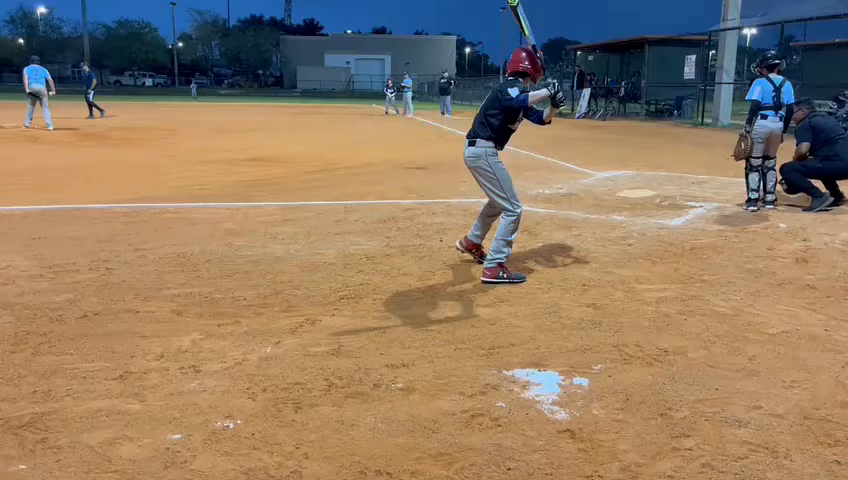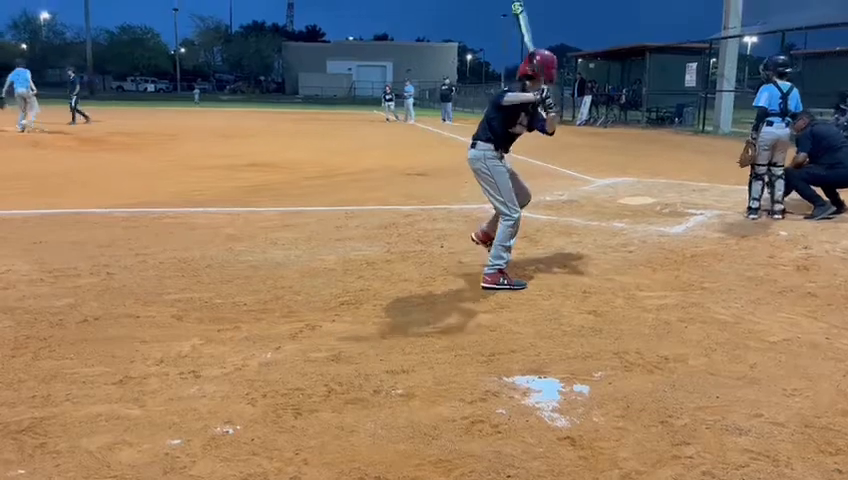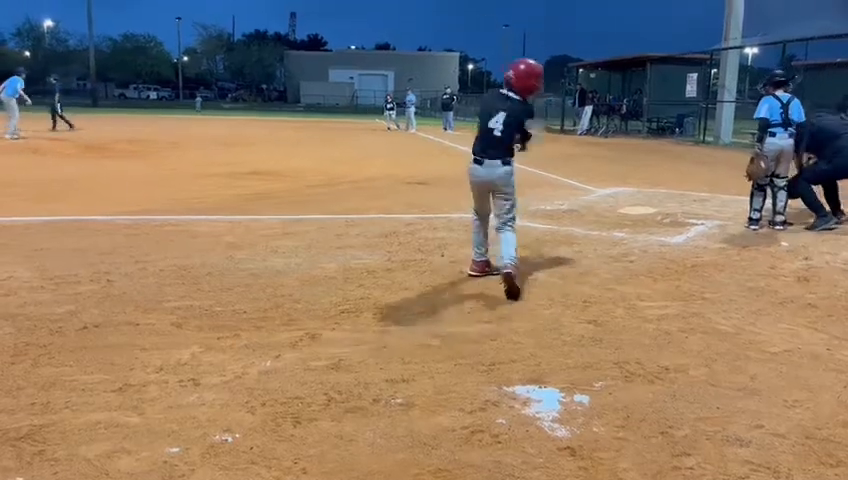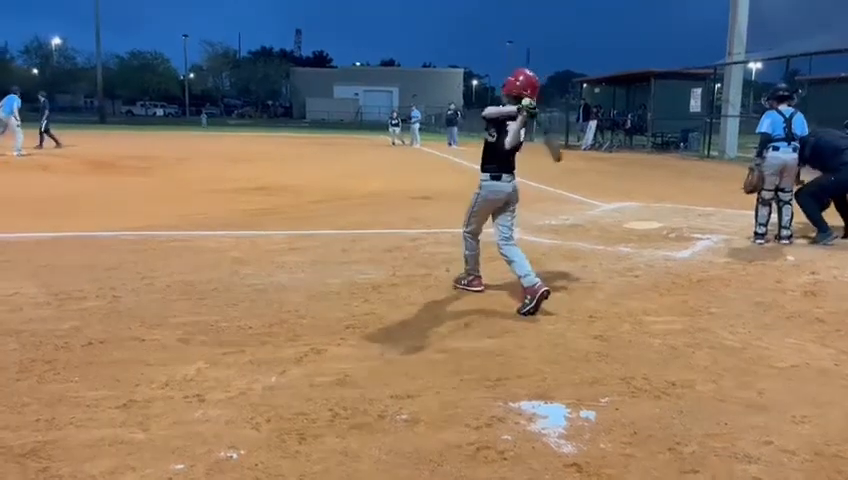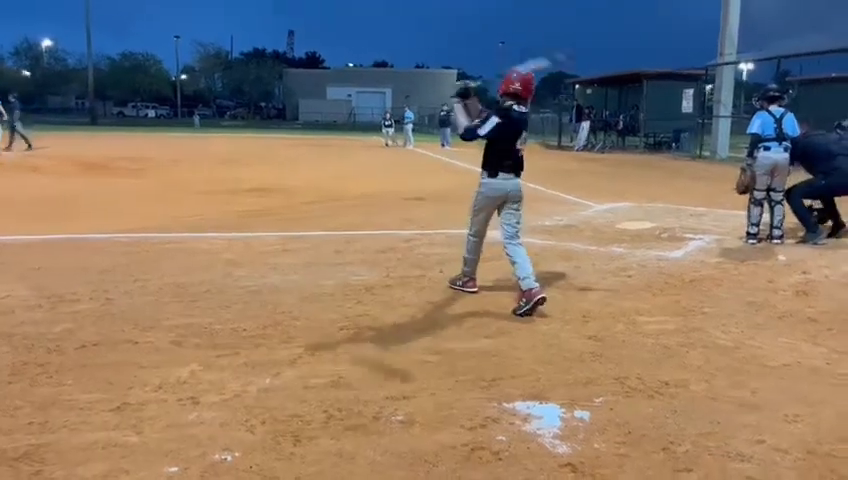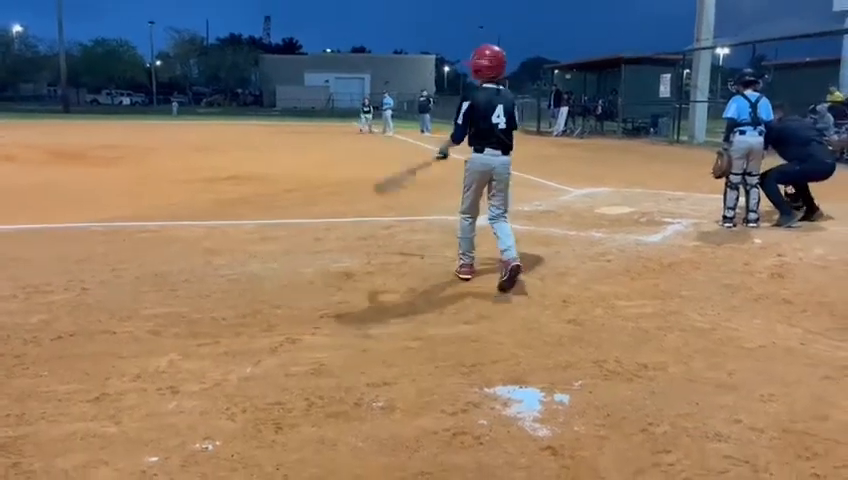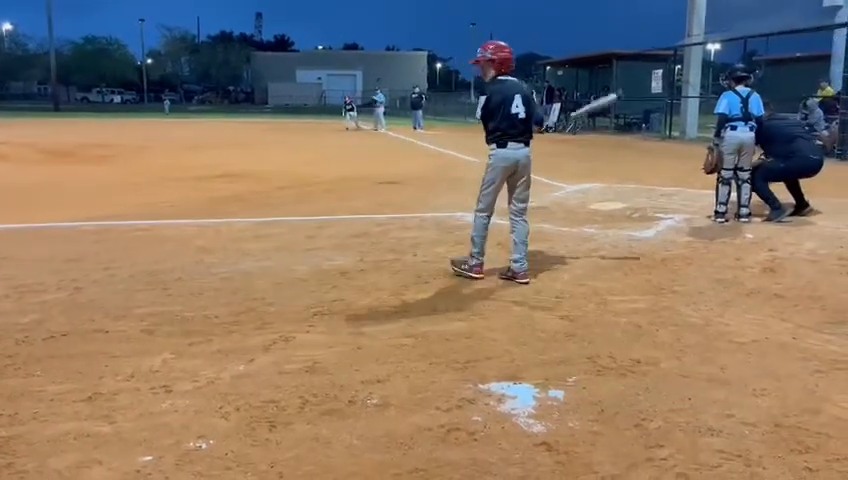
dt=0.5s
person 1, frame 1
left shoulder: (517, 92)
right shoulder: (511, 86)
left elbow: (541, 118)
right elbow: (519, 103)
left wrist: (554, 103)
right wrist: (548, 91)
left hip: (478, 151)
right hip: (483, 152)
left knee: (499, 200)
right knee: (512, 209)
left ankle: (472, 241)
right ankle: (493, 267)
person 1, frame 2
left shoulder: (532, 107)
right shoulder: (516, 91)
left elbow: (548, 129)
right elbow: (499, 100)
left wrist: (551, 111)
right wrist: (534, 96)
left hip: (494, 155)
right hip: (485, 154)
left knee: (522, 197)
right knee: (511, 214)
left ankle: (487, 233)
right ankle: (494, 274)
person 1, frame 3
left shoulder: (492, 97)
right shoulder: (526, 109)
left hip: (478, 167)
right hip: (503, 170)
left knee: (480, 214)
right knee: (506, 224)
left ankle: (479, 262)
right ankle: (508, 265)
person 1, frame 4
left shoulder: (515, 117)
right shoulder: (500, 113)
left elbow: (510, 147)
right elbow: (487, 113)
left wrist: (521, 116)
right wrist: (516, 109)
left hip: (492, 184)
right hip: (507, 184)
left knee: (471, 232)
right knee: (506, 240)
left ankle: (472, 278)
right ankle: (532, 285)
person 1, frame 5
left shoulder: (504, 114)
right shoulder: (522, 116)
left elbow: (468, 134)
right elbow: (487, 119)
left wrist: (458, 103)
right wrist: (469, 99)
left hip: (493, 181)
right hip: (514, 183)
left knee: (476, 233)
right knee: (512, 239)
left ankle: (467, 278)
right ankle: (531, 288)
person 1, frame 6
left shoulder: (472, 97)
right shoulder: (509, 98)
left elbow: (459, 133)
right elbow: (512, 127)
left wrist: (444, 148)
left hip: (479, 158)
right hip: (503, 160)
left knee: (468, 213)
right knee: (498, 215)
left ankle: (466, 264)
right ankle: (510, 258)
person 1, frame 7
left shoulder: (489, 90)
right shoulder: (523, 88)
left elbow: (486, 123)
right elbow: (537, 120)
left hip: (501, 153)
right hip: (524, 152)
left knee: (483, 210)
right knee: (518, 212)
left ankle: (475, 263)
right ankle: (519, 268)
person 2, frame 1
left shoulder: (760, 82)
right shoulder: (786, 84)
left elbow: (754, 106)
right elbow: (790, 110)
left wrist: (747, 126)
right wrist: (783, 130)
left hip: (761, 124)
right hip: (778, 125)
left knee: (754, 162)
right knee: (770, 162)
left ankle: (753, 200)
right ankle: (769, 199)
person 2, frame 2
left shoulder: (767, 88)
right shoulder: (793, 90)
left elbow: (761, 113)
right elbow: (797, 115)
left wrist: (753, 133)
left hip: (767, 130)
right hip: (785, 131)
left knee: (759, 170)
right knee: (778, 170)
left ankle: (754, 209)
right ankle: (777, 208)
person 2, frame 3
left shoulder: (767, 100)
right shoulder: (795, 101)
left elbow: (763, 123)
left wrist: (758, 144)
right wrist: (795, 148)
left hip: (770, 141)
right hip: (788, 142)
left knee: (760, 181)
right knee: (781, 182)
left ankle: (754, 219)
right ankle: (779, 220)
person 2, frame 4
left shoulder: (770, 114)
right shoulder: (798, 115)
left elbow: (764, 138)
left wrist: (758, 158)
right wrist: (800, 162)
left hip: (773, 155)
right hip: (792, 156)
left knee: (766, 195)
right knee: (786, 196)
left ankle: (760, 234)
right ankle: (785, 234)
person 2, frame 5
left shoulder: (760, 115)
right shoulder: (789, 116)
left elbow: (755, 138)
left wrist: (749, 158)
right wrist: (791, 162)
left hip: (764, 155)
right hip: (783, 156)
left knee: (757, 195)
right knee: (778, 196)
left ankle: (752, 233)
right ankle: (776, 234)
person 2, frame 6
left shoulder: (736, 100)
right shoulder: (763, 100)
left elbow: (731, 123)
left wrist: (725, 142)
right wrist: (765, 146)
left hip: (740, 139)
right hip: (758, 140)
left knee: (733, 178)
right knee: (753, 179)
left ankle: (729, 217)
right ankle: (752, 217)
person 2, frame 7
left shoulder: (727, 95)
right shoulder: (754, 96)
left elbow: (722, 118)
right elbow: (759, 120)
left wrist: (716, 138)
right wrist: (756, 141)
left hip: (731, 134)
right hip: (749, 135)
left knee: (725, 173)
right knee: (745, 174)
left ankle: (721, 211)
right ankle: (744, 212)
person 3, frame 1
left shoulder: (805, 124)
right shoulder: (826, 117)
left elbow: (802, 150)
left wrist: (796, 159)
left hip: (836, 164)
left knee: (786, 169)
right knee: (817, 162)
left ankle: (819, 197)
right ankle: (837, 195)
person 3, frame 2
left shoulder: (806, 133)
right shoulder: (827, 126)
left elbow: (800, 159)
left wrist: (789, 168)
right wrist: (806, 164)
left knee: (791, 175)
right knee: (818, 170)
left ankle: (821, 206)
right ankle: (837, 203)
person 3, frame 3
left shoulder: (805, 125)
right shoulder: (826, 118)
left elbow: (798, 154)
left wrist: (801, 172)
left knee: (800, 181)
right knee: (827, 174)
left ankle: (823, 217)
right ankle: (837, 213)
person 3, frame 4
left shoulder: (808, 140)
right shoulder: (831, 134)
left elbow: (798, 167)
left knee: (802, 195)
right knee: (836, 188)
left ankle: (824, 232)
person 3, frame 5
left shoulder: (799, 142)
right shoulder: (830, 136)
left knee: (793, 194)
right knee: (820, 187)
left ankle: (813, 232)
right ankle: (838, 226)
person 3, frame 6
left shoulder: (774, 127)
right shoulder: (801, 122)
left hip: (815, 164)
right hip: (829, 163)
left knee: (767, 178)
right knee: (795, 174)
left ankle: (787, 215)
right ankle: (812, 209)
person 3, frame 7
left shoulder: (762, 126)
right shoulder: (791, 120)
left hip: (802, 160)
right hip: (817, 159)
left knee: (756, 176)
right knee: (785, 167)
left ankle: (777, 210)
right ankle: (802, 205)
